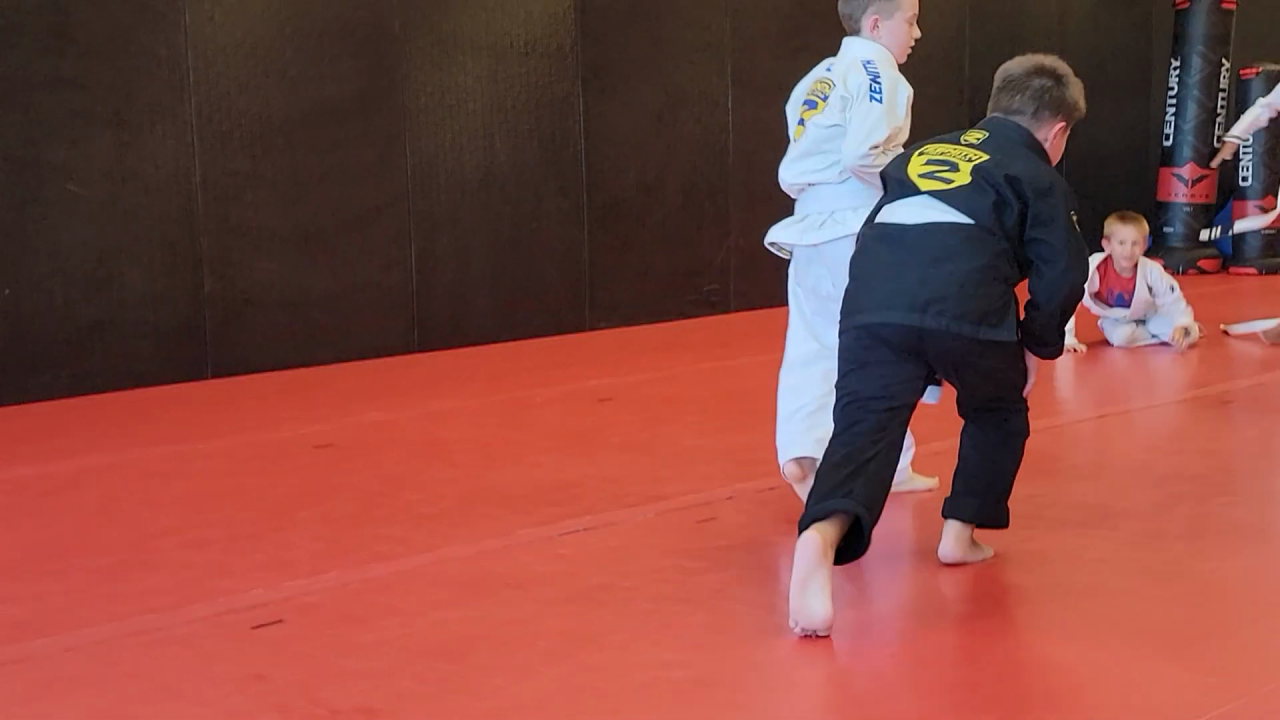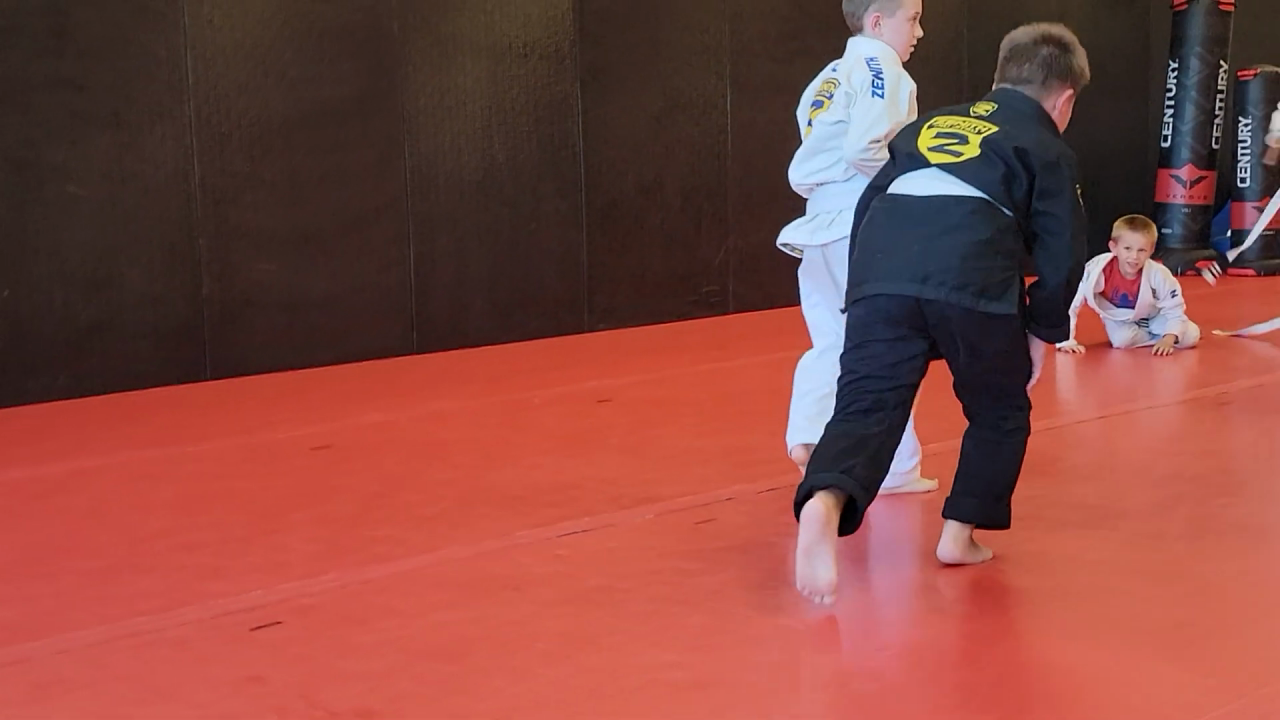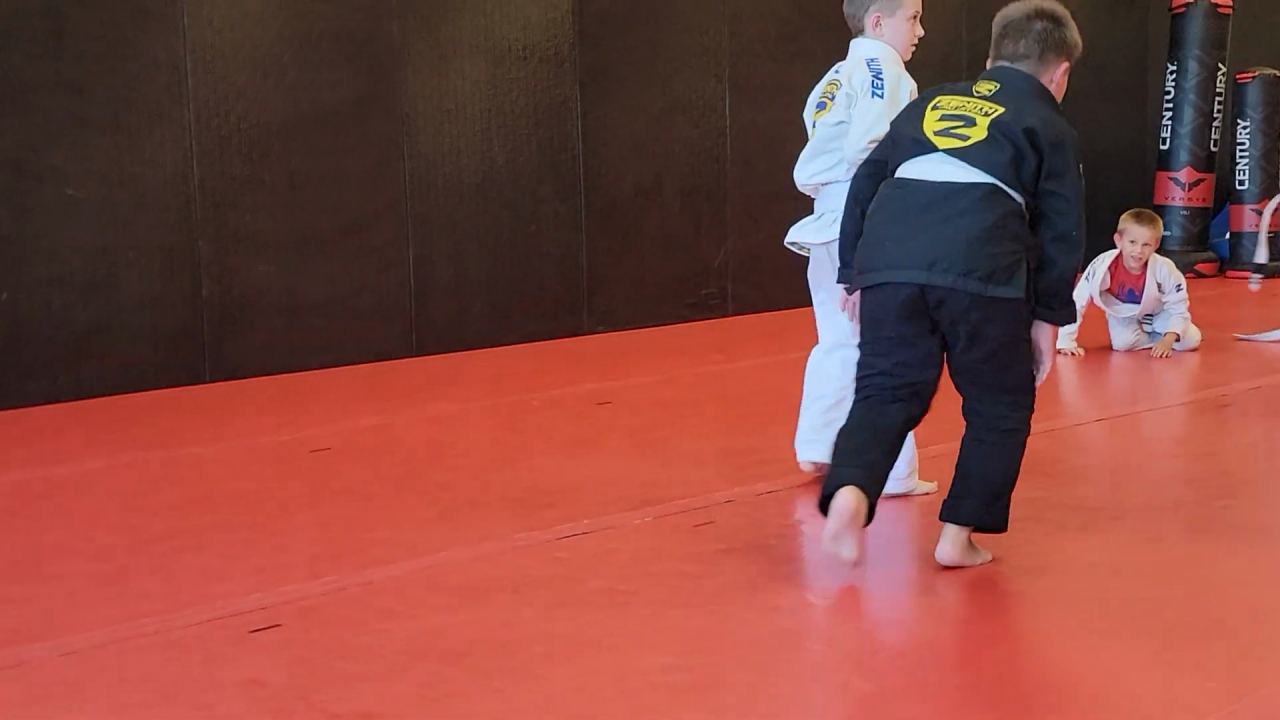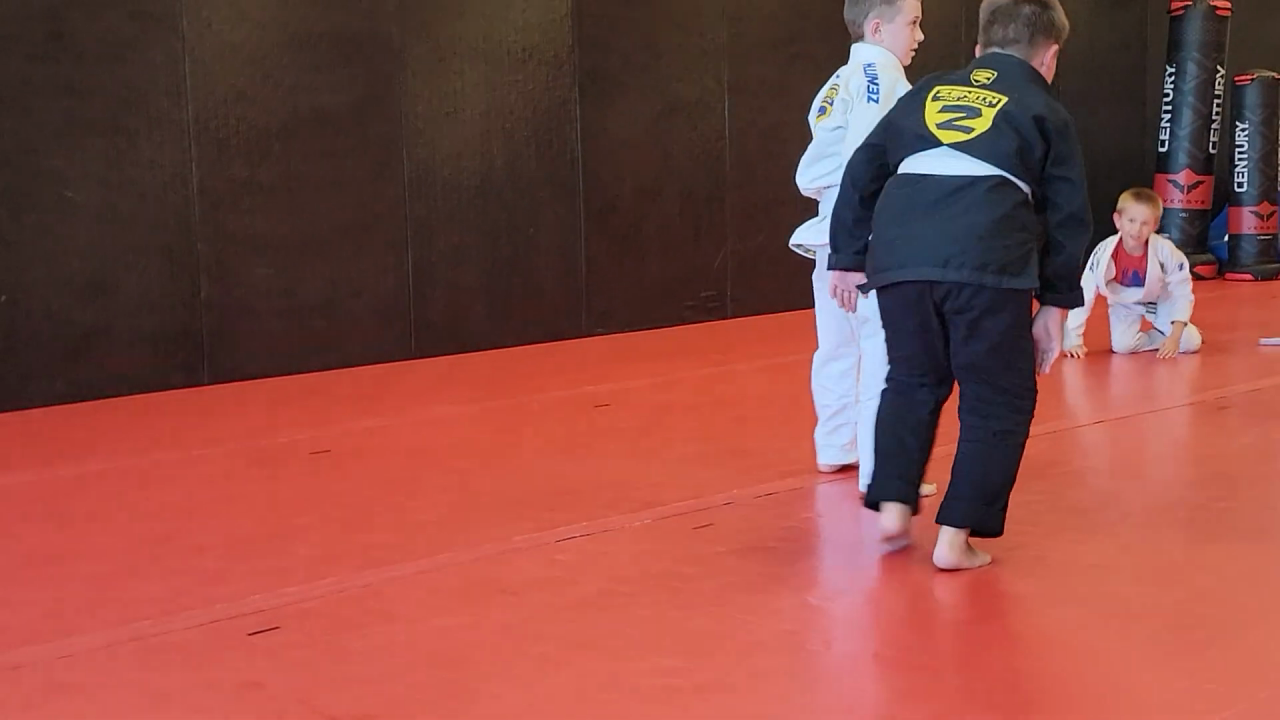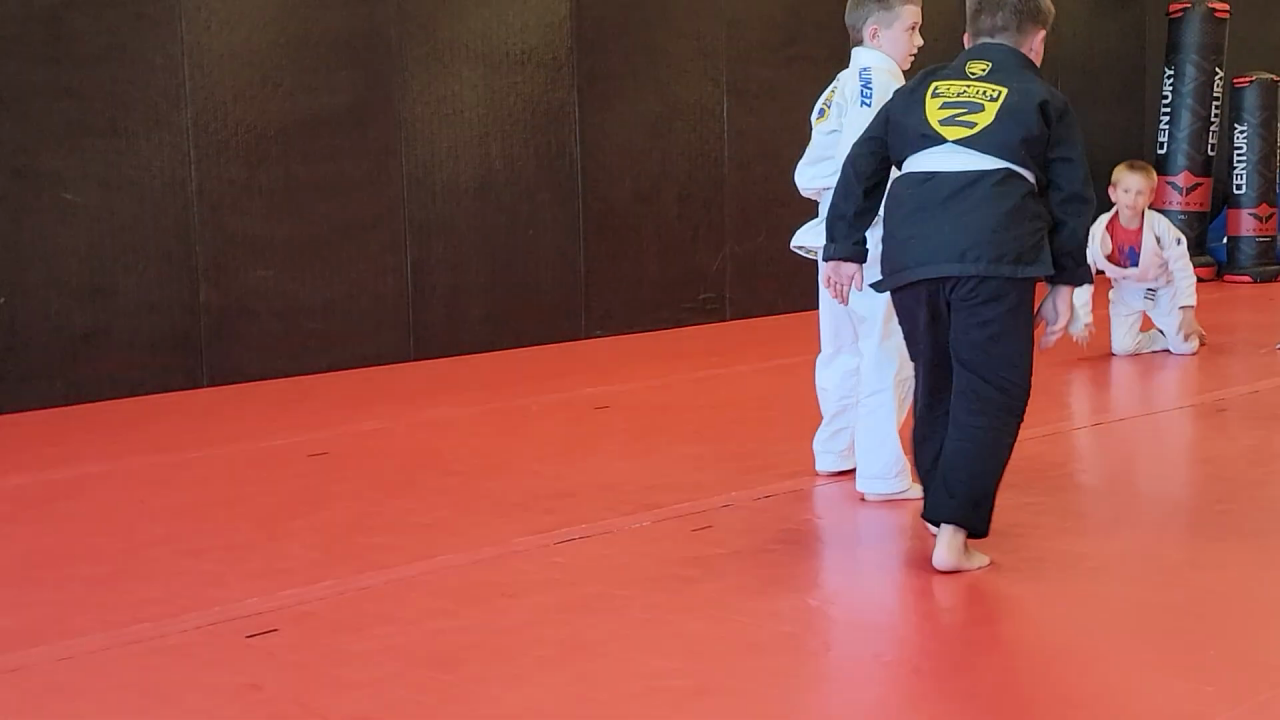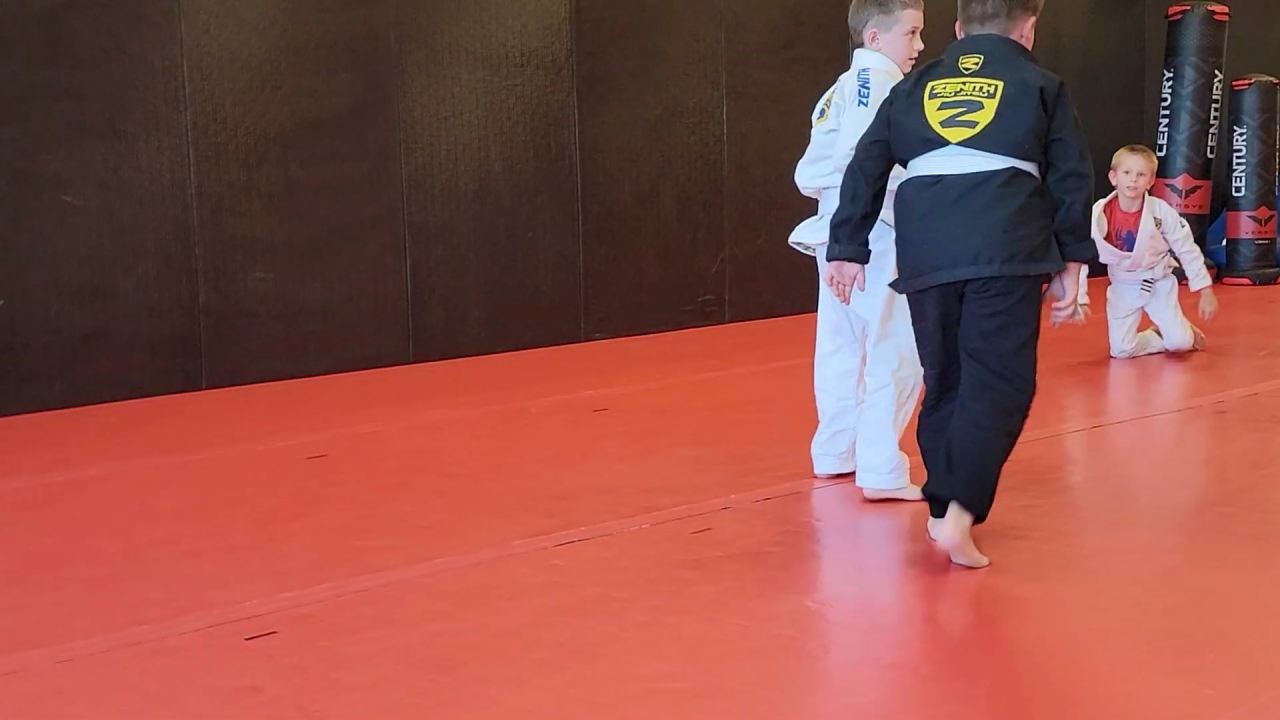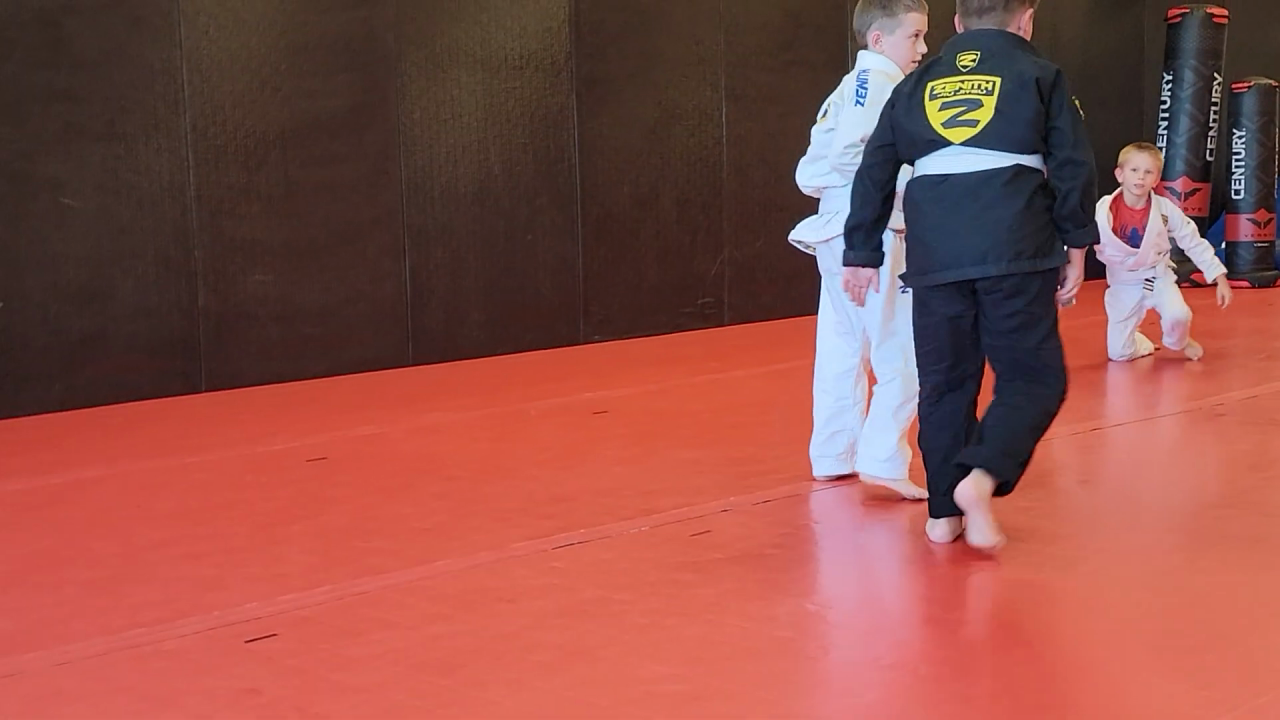
dt=0.1s
person 1, frame 1
left shoulder: (927, 149)
right shoulder: (1041, 178)
left elbow: (869, 229)
right elbow: (1060, 280)
right wrist: (1039, 346)
left hip: (874, 299)
right hip: (966, 306)
left knee: (863, 434)
right knee: (999, 410)
left ankle: (822, 537)
right ankle: (961, 531)
person 1, frame 2
left shoulder: (932, 122)
right shoulder: (1048, 150)
left elbow: (869, 201)
right elbow: (1061, 257)
left wrist: (872, 277)
right wrist: (1043, 331)
left hip: (881, 273)
right hip: (970, 279)
left knee: (868, 406)
right knee: (1000, 408)
left ankle: (823, 504)
right ankle: (960, 530)
person 1, frame 3
left shoulder: (931, 100)
right shoulder: (1048, 127)
left elbow: (866, 182)
right elbow: (1060, 233)
left wrist: (852, 272)
right wrist: (1047, 318)
left hip: (890, 255)
right hip: (979, 265)
left knee: (888, 391)
right knee: (1000, 401)
left ankle: (849, 494)
right ankle: (958, 533)
person 1, frame 4
left shoulder: (926, 93)
right shoulder: (1047, 113)
left elbow: (862, 171)
right elbow: (1068, 215)
left wrist: (847, 256)
right wrist: (1055, 303)
left hip: (901, 253)
right hip: (988, 260)
left knee: (914, 381)
right knee: (999, 400)
left ankle: (894, 504)
right ankle: (956, 534)
person 1, frame 5
left shoulder: (919, 87)
right shoulder: (1045, 98)
left elbow: (861, 167)
right elbow: (1071, 195)
left wrist: (844, 248)
right wrist: (1066, 282)
left hip: (913, 250)
right hip: (995, 252)
left knee: (937, 386)
right knee: (992, 393)
left ankle: (946, 514)
right ankle: (953, 533)
person 1, frame 6
left shoulder: (914, 86)
right shoulder: (1042, 86)
left elbow: (864, 169)
right elbow: (1072, 177)
left wrist: (847, 248)
right wrist: (1071, 260)
left hip: (925, 254)
right hip: (1005, 250)
left knee: (945, 382)
right knee: (1000, 384)
left ankle: (945, 509)
right ankle: (959, 514)
person 1, frame 7
left shoulder: (917, 83)
right shoulder: (1039, 76)
left elbow: (873, 171)
right elbow: (1074, 163)
left wrist: (861, 253)
right wrist: (1075, 239)
left hip: (936, 251)
right hip: (1015, 245)
left knee: (945, 381)
right knee: (1031, 376)
left ankle: (945, 511)
right ankle: (978, 482)
person 2, frame 1
left shoulder: (820, 77)
right shoulder: (877, 75)
right elbow: (862, 155)
left hip: (810, 229)
right hip: (857, 232)
left knee: (812, 353)
left ankle: (801, 451)
right ankle: (887, 468)
person 2, frame 2
left shoulder: (829, 77)
right shoulder: (881, 72)
right elbow: (864, 150)
left hip: (822, 228)
left knee: (831, 345)
left ankle: (807, 436)
right ankle: (891, 468)
person 2, frame 3
left shoulder: (837, 77)
right shoulder: (883, 71)
right elbow: (867, 150)
left hip: (829, 226)
left knee: (840, 343)
left ankle: (819, 446)
right ankle: (888, 473)
person 2, frame 4
left shoulder: (841, 82)
right shoulder: (881, 76)
left hip: (834, 229)
left knee: (842, 345)
right knee: (888, 352)
left ankle: (838, 447)
person 2, frame 5
left shoulder: (845, 83)
right shoulder: (879, 81)
right hip: (871, 232)
left knee: (844, 348)
right knee: (890, 356)
left ankle: (836, 452)
right ankle: (882, 475)
person 2, frame 6
left shoulder: (849, 86)
right shoulder: (879, 82)
left elbow: (832, 161)
right elbow: (856, 157)
left hip: (837, 231)
right hip: (870, 232)
left knee: (844, 348)
right knee: (897, 353)
left ankle: (835, 455)
right ankle: (881, 471)
person 2, frame 7
left shoulder: (860, 85)
right shoulder: (878, 83)
left elbow: (830, 155)
right elbow: (846, 154)
right wrist: (905, 178)
left hip: (840, 232)
right hip: (869, 234)
left knee: (844, 349)
right knee: (906, 351)
left ankle: (834, 456)
right ankle: (881, 457)
person 3, frame 1
left shoulder: (1153, 272)
right shoulder: (1093, 269)
left elbow: (1178, 306)
left wrist: (1181, 329)
right wrist: (1069, 339)
left hip: (1149, 317)
right hip: (1116, 320)
left knee: (1191, 334)
right knee: (1120, 337)
right ankle: (1164, 335)
person 3, frame 2
left shoulder: (1158, 275)
right shoulder: (1096, 270)
left elbow: (1175, 312)
right elbow: (1069, 303)
left wrist: (1169, 338)
right wrist: (1066, 341)
left hip: (1153, 317)
right hip: (1118, 320)
left knee: (1191, 337)
right knee: (1121, 339)
right ankle: (1158, 337)
person 3, frame 3
left shoulder: (1164, 270)
right shoulder: (1102, 266)
left elbow: (1178, 310)
right elbow: (1076, 302)
left wrist: (1168, 340)
right wrist: (1067, 341)
left hip: (1157, 313)
right hip: (1121, 315)
right knee: (1122, 343)
right ankle: (1157, 337)
person 3, frame 4
left shoulder: (1165, 250)
right shoulder: (1105, 253)
left elbow: (1183, 293)
right elbow: (1084, 295)
left wrist: (1177, 332)
right wrist: (1073, 339)
left hip: (1161, 303)
right hip: (1124, 306)
left knee: (1190, 344)
right knee: (1122, 345)
right ankle: (1166, 340)
person 3, frame 5
left shoulder: (1161, 226)
right shoulder: (1100, 231)
left elbow: (1182, 269)
left wrist: (1188, 311)
right wrist: (1082, 318)
left hip: (1162, 290)
right hip: (1125, 292)
left knee: (1186, 347)
right knee: (1122, 348)
left ankle: (1182, 333)
right ankle: (1169, 338)
person 3, frame 6
left shoulder: (1160, 211)
right shoulder: (1099, 214)
left elbow: (1188, 250)
left wrist: (1205, 287)
left hip: (1159, 283)
right hip: (1124, 288)
left knee: (1178, 342)
right knee: (1121, 350)
left ankle: (1187, 334)
right ankle: (1161, 339)
person 3, frame 7
left shoulder: (1165, 209)
right shoulder: (1104, 211)
left elbow: (1195, 243)
left wrist: (1219, 274)
left hip: (1158, 276)
right hip: (1123, 285)
left knee: (1178, 316)
right knee: (1119, 354)
left ankle: (1178, 342)
right ankle: (1142, 344)
